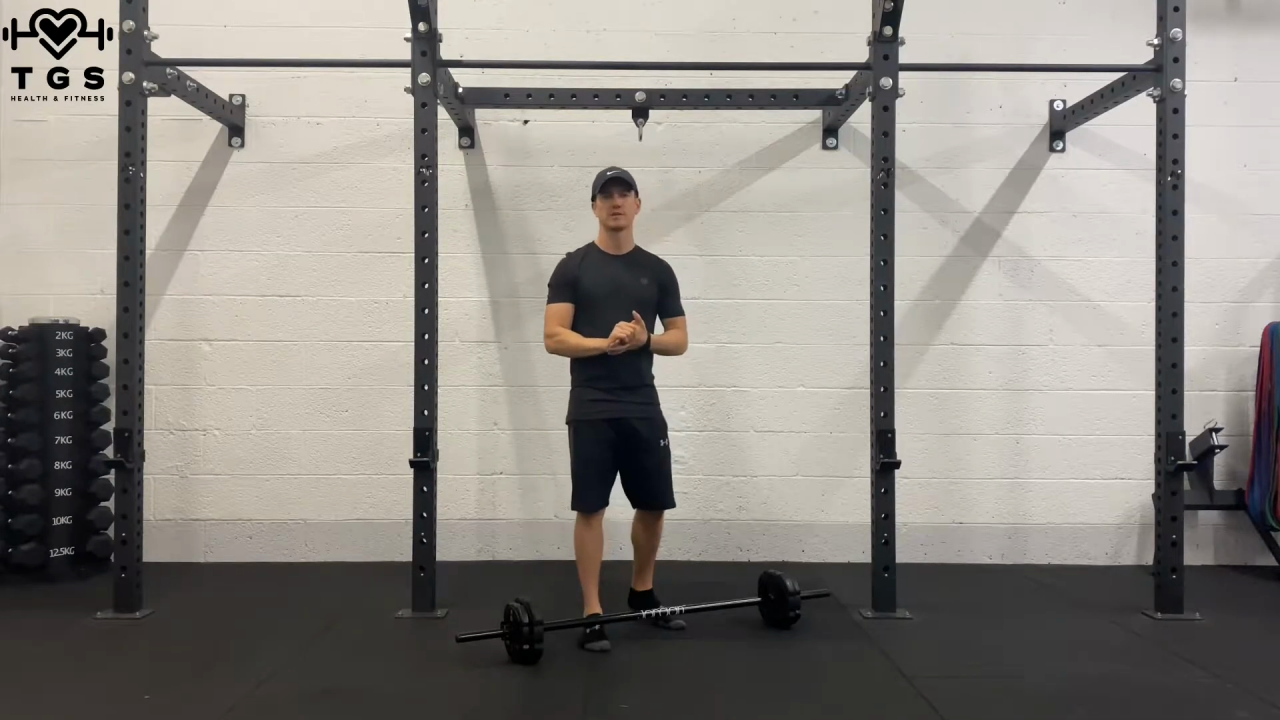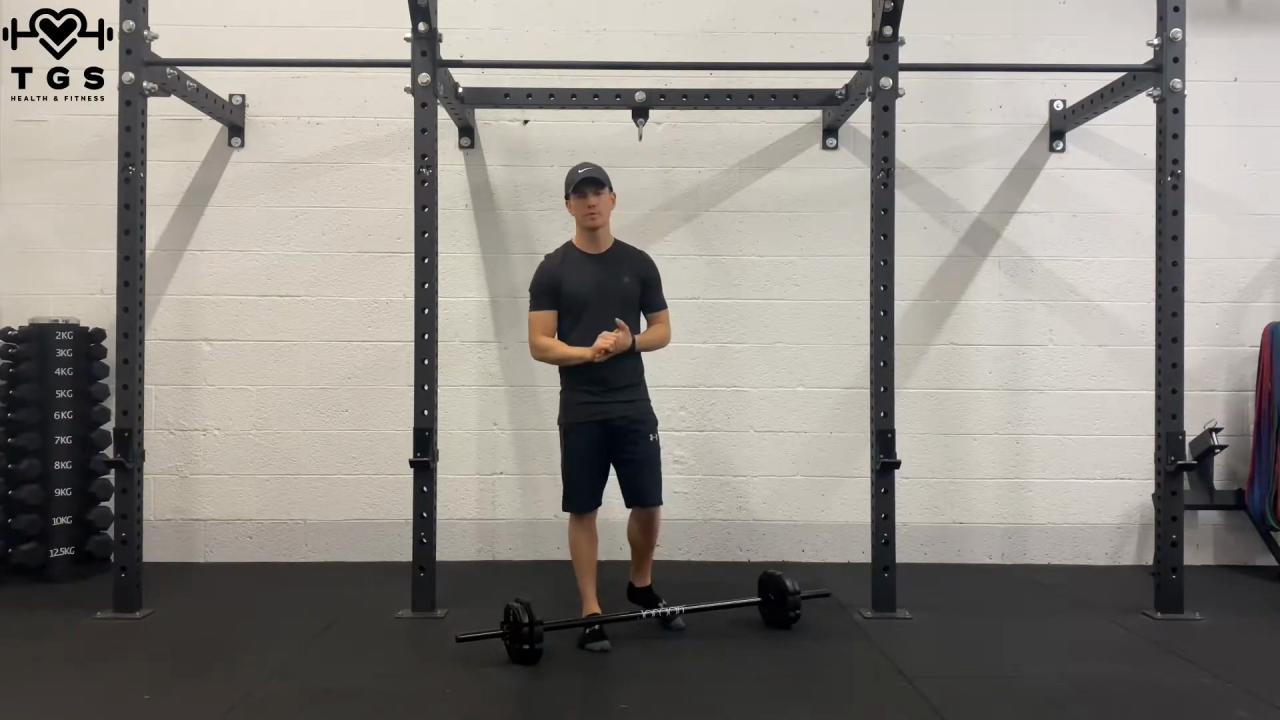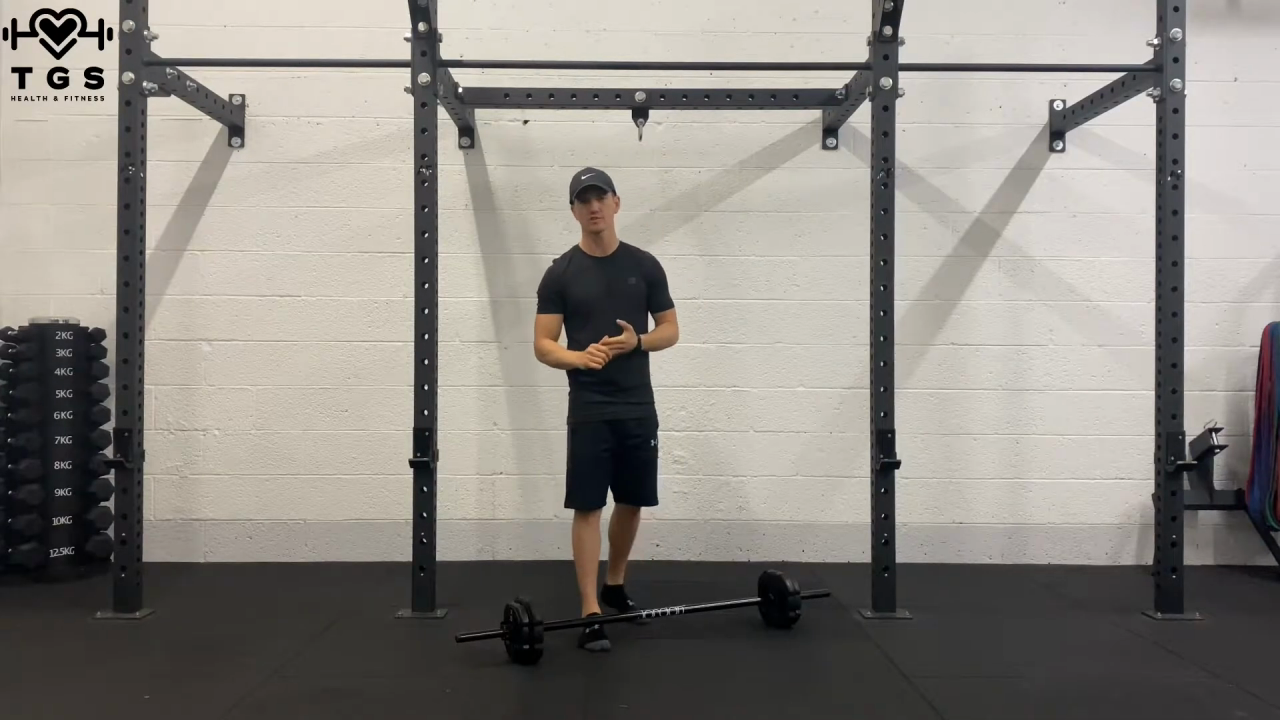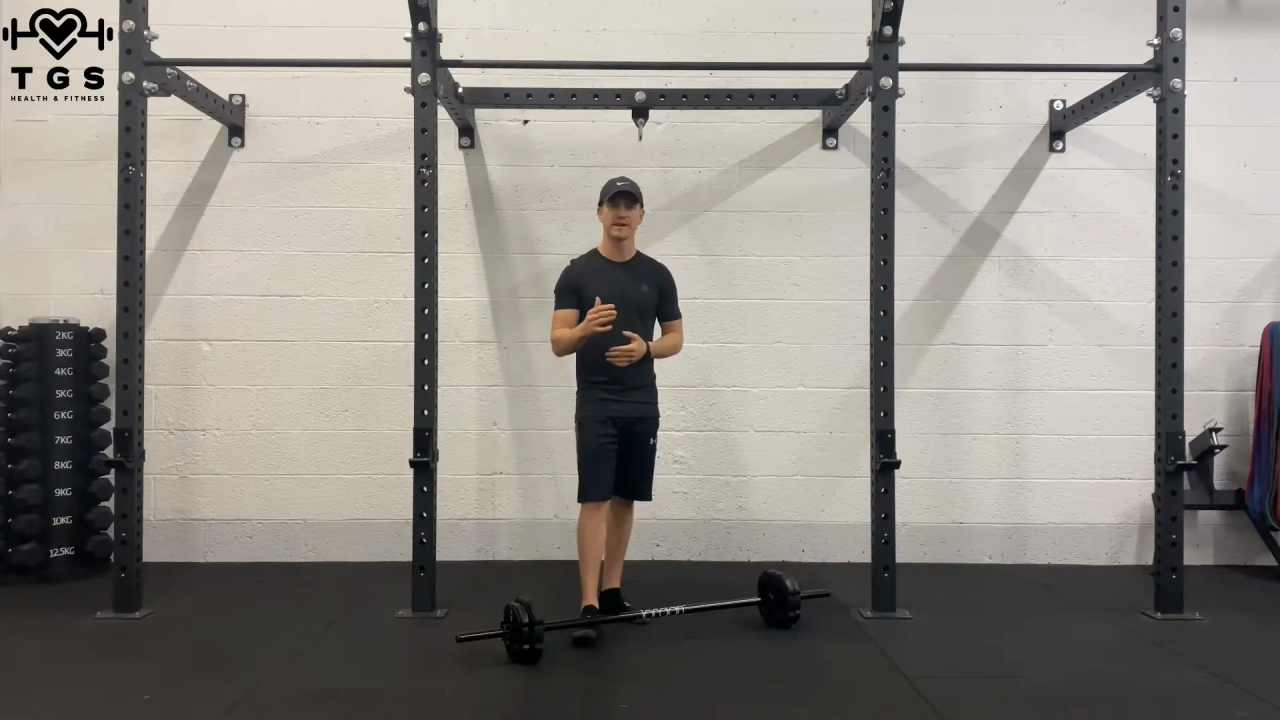
dt=0.5s
person 1, frame 1
left shoulder: (657, 270)
right shoulder: (573, 266)
left elbow: (679, 340)
right elbow: (553, 337)
left wrist: (644, 339)
right wrist: (605, 342)
left hip: (643, 406)
right hip: (591, 408)
left knee: (655, 505)
right knee: (590, 509)
left ankle: (642, 591)
right ankle: (593, 613)
person 1, frame 2
left shoulder: (638, 263)
right shoulder: (553, 269)
left elbow: (662, 330)
right elbow: (538, 344)
left wrist: (628, 342)
right wrist: (588, 352)
left hip: (633, 405)
right hip: (581, 411)
left knee: (648, 505)
right knee: (583, 511)
left ankle: (641, 586)
right ankle: (591, 612)
person 1, frame 3
left shoulder: (645, 265)
right shoulder: (561, 273)
left elbow: (670, 329)
right elbow: (543, 344)
left wrist: (637, 341)
right wrist: (578, 359)
left hip: (639, 406)
right hip: (590, 408)
left knee: (632, 503)
right knee: (588, 508)
left ankle: (615, 585)
right ankle: (591, 611)
person 1, frame 4
left shoulder: (657, 275)
right shoulder: (578, 272)
left elbow: (676, 338)
right elbow: (558, 342)
left wrist: (645, 348)
right wrist: (586, 328)
left hip: (642, 405)
right hip: (596, 404)
left knee: (625, 499)
right knee: (596, 500)
left ankle: (611, 589)
right ankle: (589, 605)
